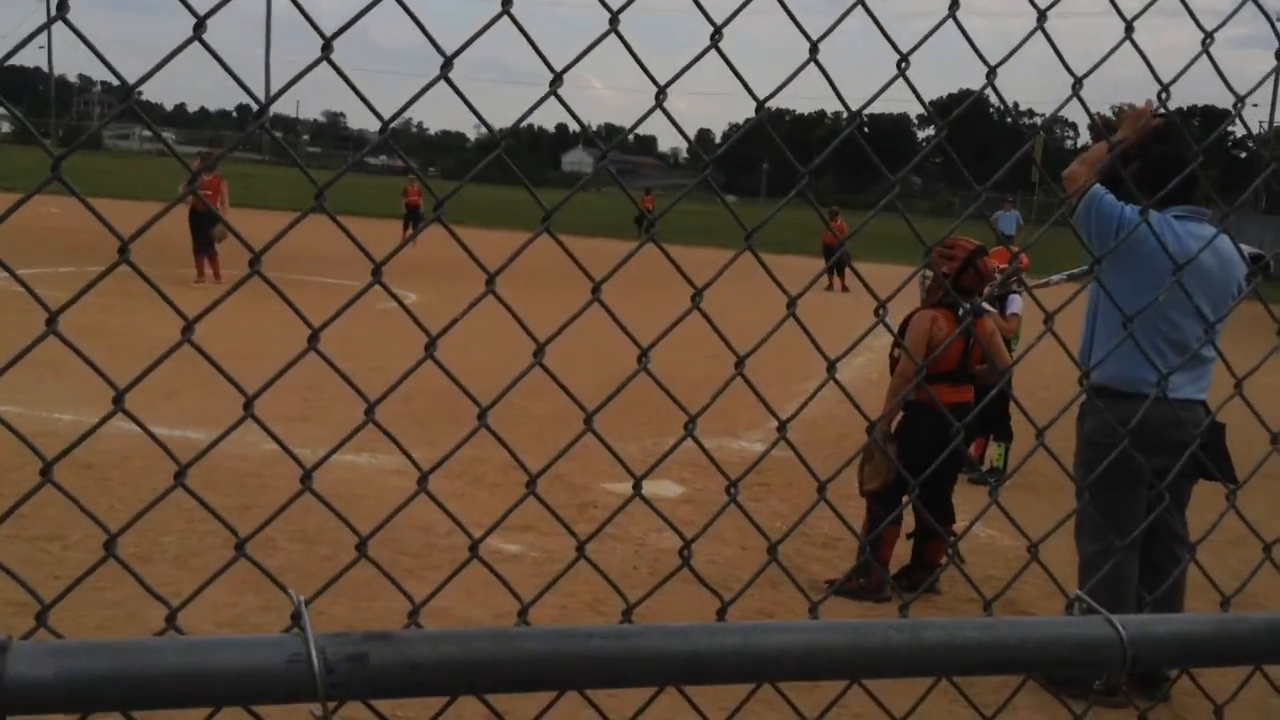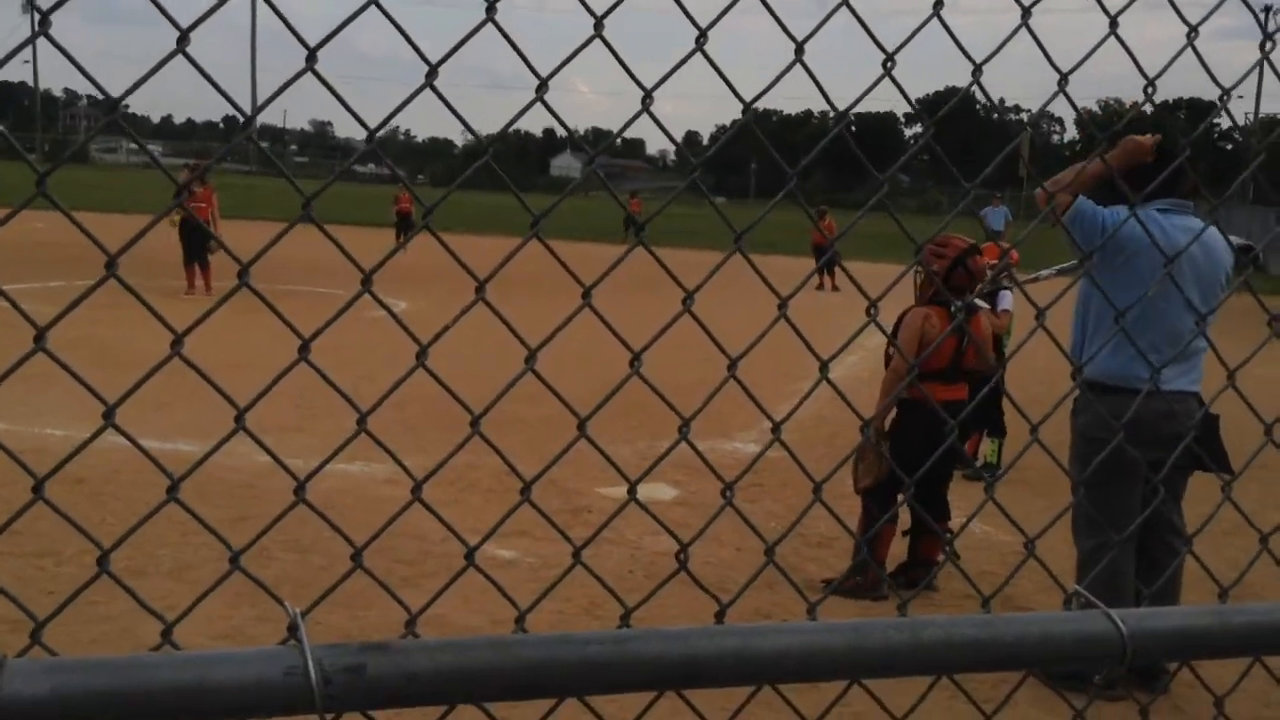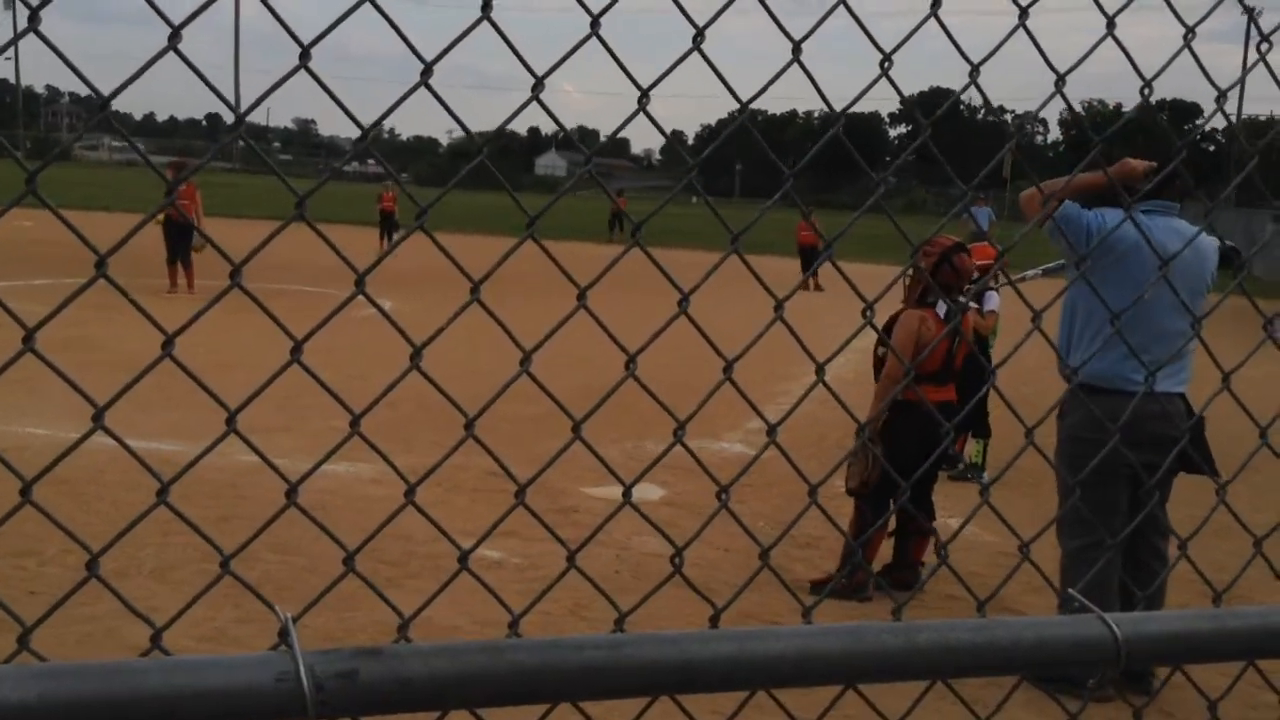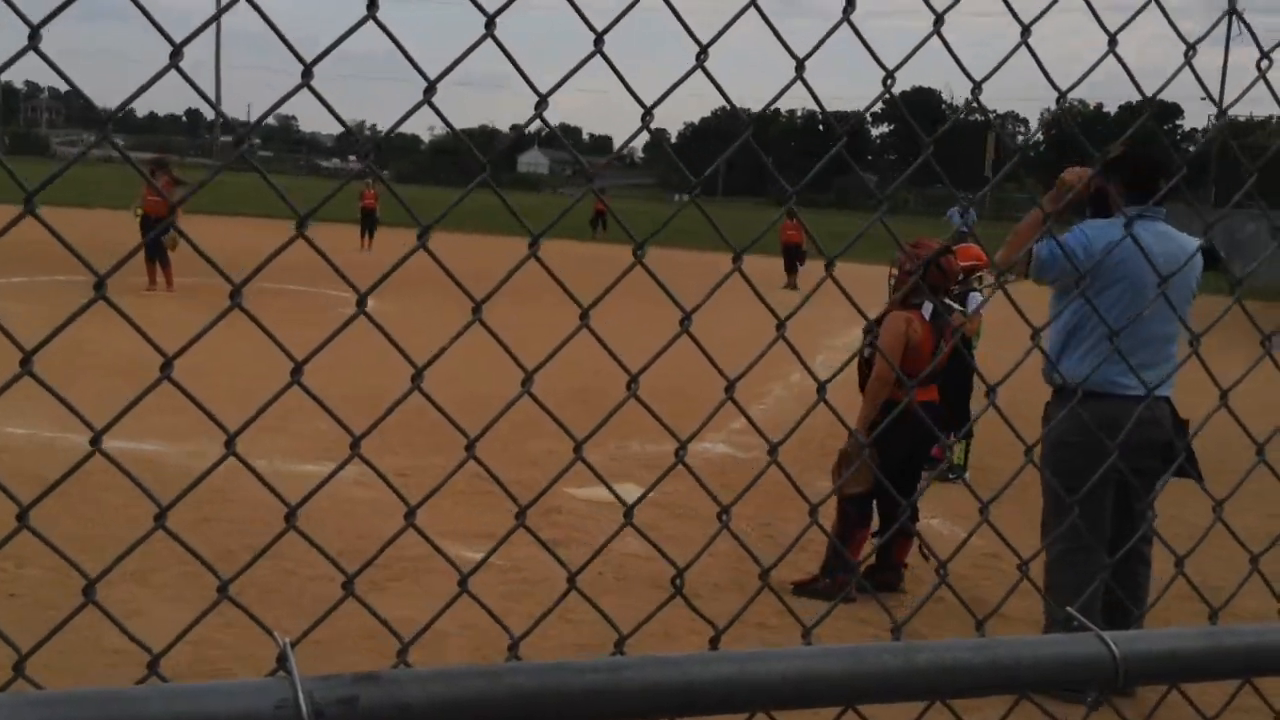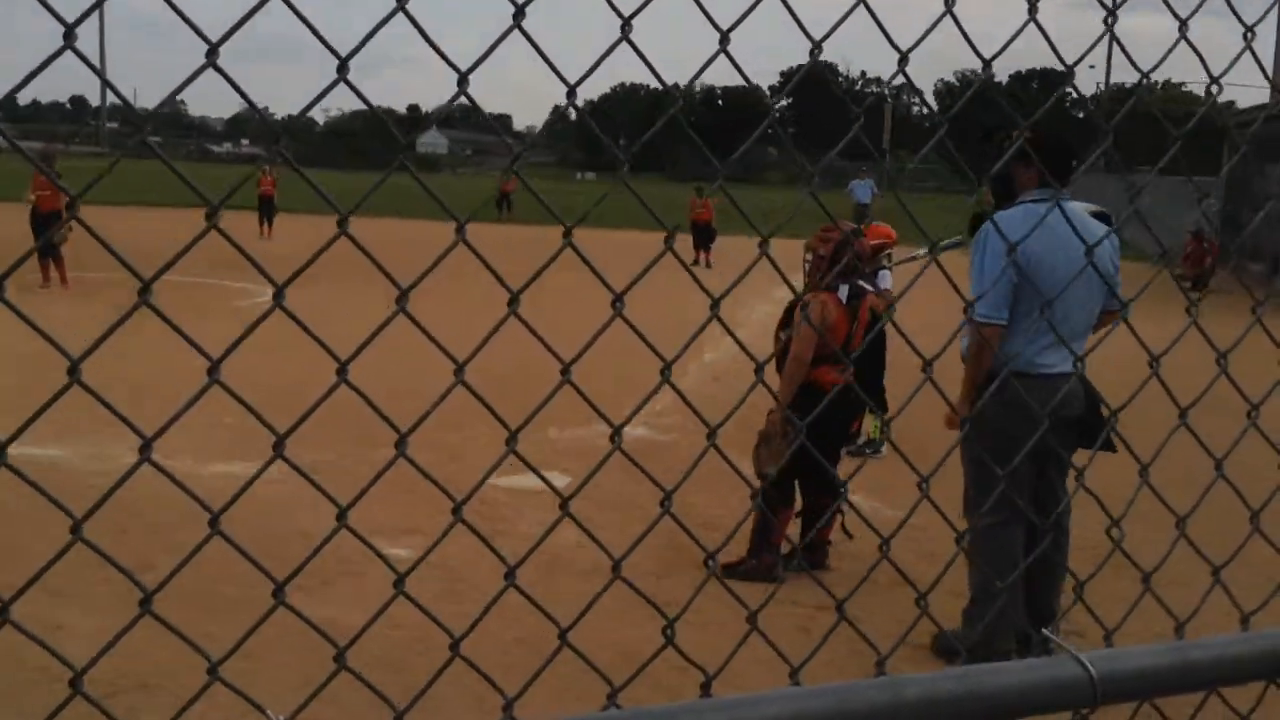
dt=0.4s
person 1, frame 1
left shoulder: (1132, 232)
right shoulder: (1230, 253)
left elbow: (1075, 177)
left wrist: (1124, 136)
left hip: (1121, 410)
right hip: (1187, 416)
left knee: (1109, 542)
right knee: (1166, 542)
left ankle: (1103, 670)
right ankle: (1151, 667)
person 1, frame 2
left shoulder: (1118, 229)
right shoulder: (1217, 245)
left elbow: (1048, 195)
left wrist: (1111, 160)
left hip: (1113, 407)
right hip: (1180, 409)
left knee: (1105, 537)
right knee: (1162, 535)
left ankle: (1101, 665)
right ankle: (1150, 661)
person 1, frame 3
left shoulder: (1109, 230)
right shoulder: (1206, 249)
left elbow: (1033, 200)
left wrist: (1107, 178)
left hip: (1101, 409)
right hip: (1170, 415)
left knee: (1091, 539)
right knee: (1148, 540)
left ankle: (1088, 668)
right ankle: (1137, 665)
person 1, frame 4
left shoulder: (1097, 238)
right shoulder: (1190, 251)
left elbow: (1011, 258)
left wrist: (1056, 198)
left hip: (1088, 413)
right hip: (1155, 415)
left knee: (1076, 542)
right knee: (1131, 543)
person 1, frame 5
left shoulder: (1004, 227)
right shoulder: (1101, 234)
left elbow: (987, 329)
right elbow: (1109, 314)
left wrist: (965, 400)
left hip: (1008, 391)
right hip: (1066, 391)
left knee: (996, 515)
right knee: (1050, 512)
left ankle: (990, 638)
right ankle: (1037, 630)
person 2, frame 1
left shoulder: (928, 318)
right shoulder: (982, 322)
left elbow: (906, 374)
right elbow: (1003, 366)
left wrist: (883, 422)
left hip: (926, 417)
right hip: (960, 417)
left knee: (886, 492)
right knee: (937, 495)
left ankle: (871, 577)
right ankle: (924, 571)
person 2, frame 2
left shoulder: (921, 316)
right shoulder: (976, 319)
left elbow: (898, 372)
right elbow: (985, 366)
left wrist: (877, 419)
left hip: (919, 414)
right hip: (955, 413)
left knee: (881, 490)
right knee: (932, 492)
left ankle: (867, 575)
right ankle: (920, 568)
person 2, frame 3
left shoulder: (913, 318)
right shoulder: (960, 317)
left elbow: (893, 373)
left wrist: (871, 422)
left hip: (910, 414)
right hip: (942, 413)
left knee: (874, 492)
right knee: (918, 492)
left ankle: (854, 575)
right ankle: (906, 569)
person 2, frame 4
left shoulder: (901, 319)
right shoulder: (943, 319)
left elbow: (883, 376)
left wrist: (860, 427)
left hip: (894, 416)
right hip: (926, 415)
left knee: (856, 493)
right knee: (901, 495)
left ankle: (836, 577)
right ankle: (889, 570)
person 2, frame 5
left shoulder: (816, 301)
right shoulder: (860, 299)
left elbow: (799, 358)
left wrist: (779, 407)
left hip: (813, 397)
right hip: (844, 396)
left knee: (780, 475)
right knee: (822, 473)
left ankle: (764, 557)
right ankle: (814, 549)
person 3, frame 1
left shoulder: (1013, 299)
right shoulder: (993, 296)
left elbow: (1009, 331)
left wrist: (989, 309)
left knee: (998, 415)
right knee: (979, 411)
left ankle: (998, 469)
right ankle: (977, 458)
person 3, frame 2
left shoulder: (1004, 294)
right shoulder: (984, 292)
left elbow: (1001, 327)
left hip: (992, 359)
left knee: (991, 411)
right knee: (972, 408)
left ankle: (992, 465)
right ankle: (971, 455)
person 3, frame 3
left shoulder: (990, 295)
right shoulder: (971, 292)
left elbow: (987, 328)
left hip: (978, 361)
right hip: (963, 358)
left knee: (977, 411)
right knee: (959, 407)
left ankle: (977, 466)
right ankle: (956, 455)
person 3, frame 4
left shoulder: (974, 297)
right shoulder: (954, 294)
left elbow: (971, 329)
left wrist: (950, 309)
left hip: (962, 361)
right hip: (946, 358)
left knee: (959, 411)
right knee: (941, 407)
left ankle: (959, 466)
right ankle: (939, 455)
person 3, frame 5
left shoulder: (883, 275)
right shoulder: (865, 272)
left elbow: (882, 307)
left hip: (874, 337)
left knee: (873, 386)
right knee: (857, 383)
left ankle: (876, 441)
right ankle: (854, 431)
